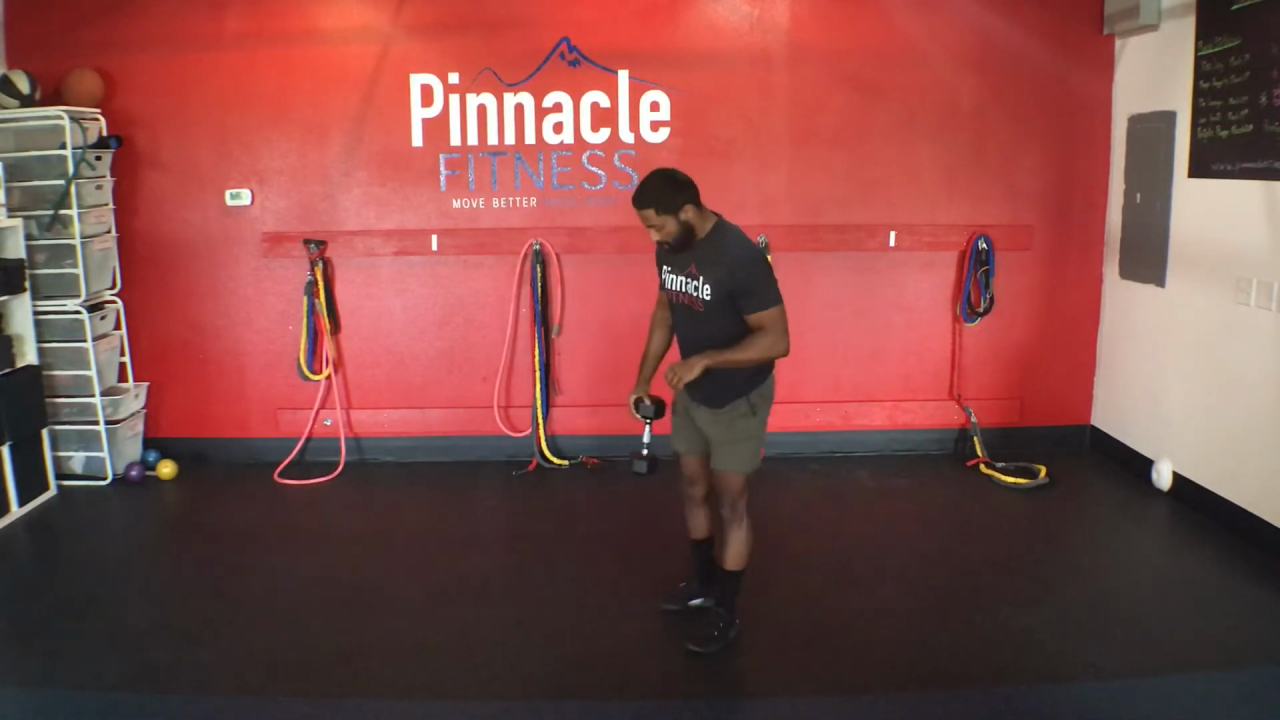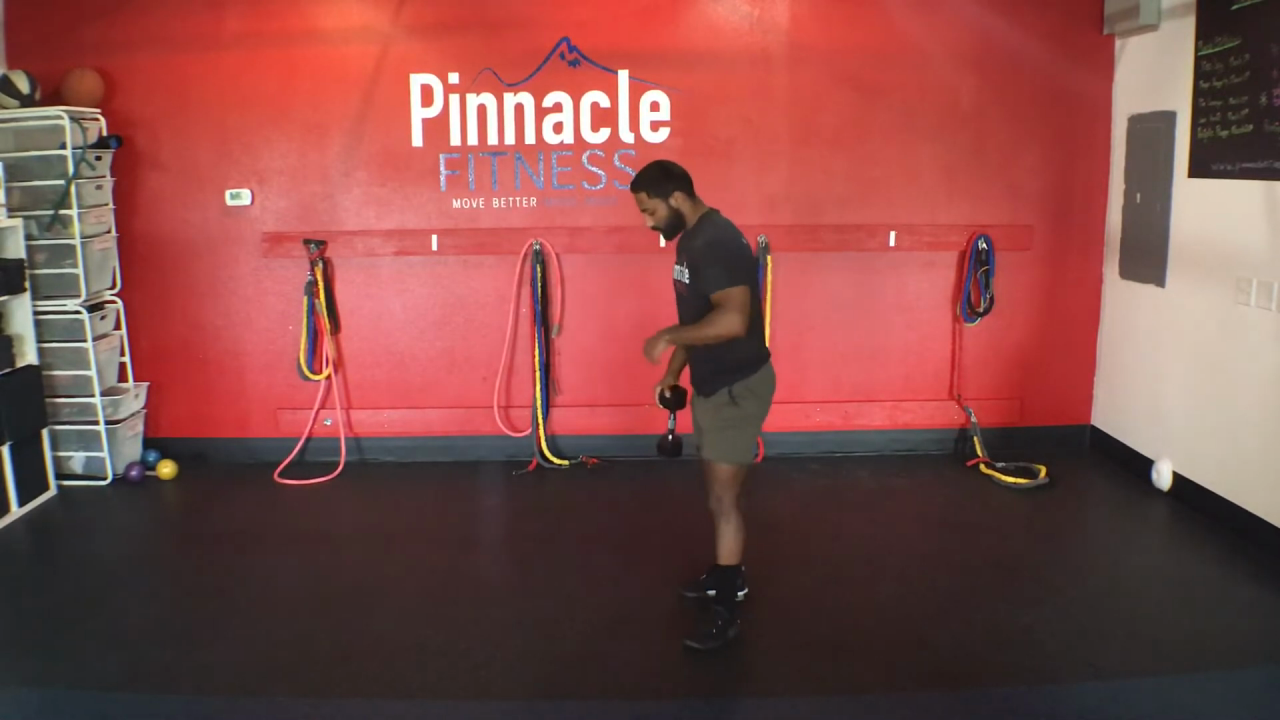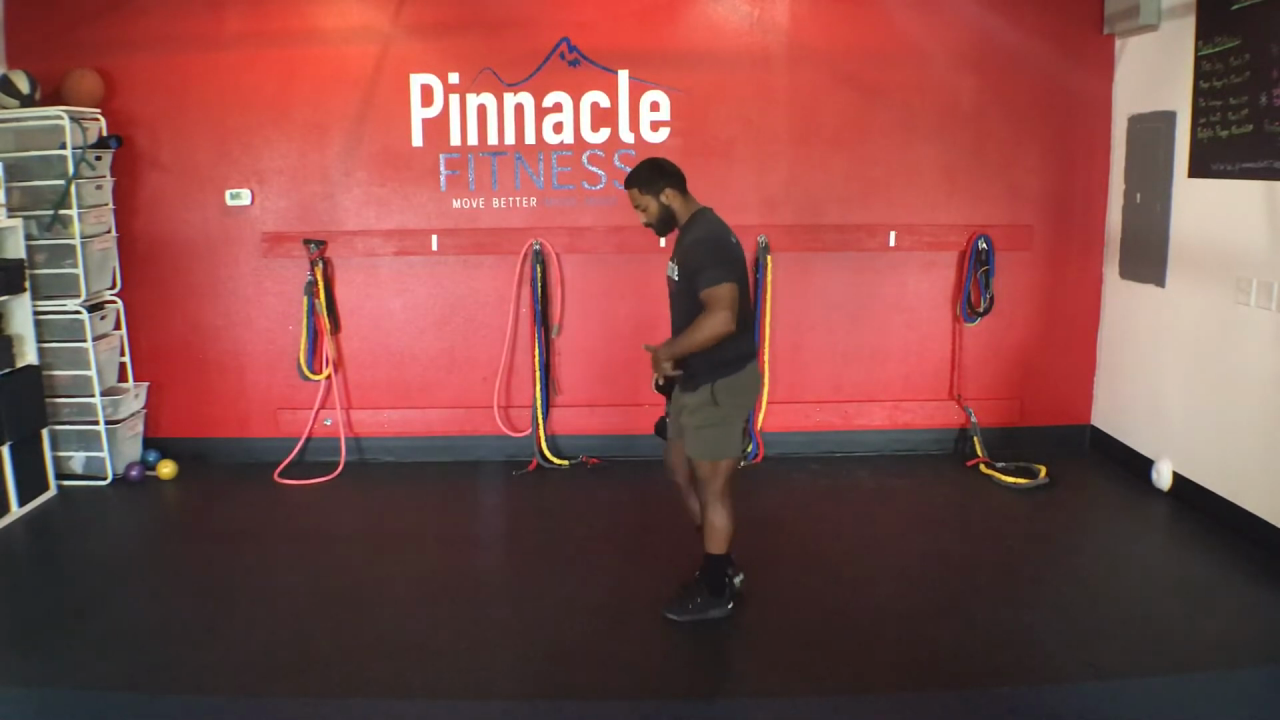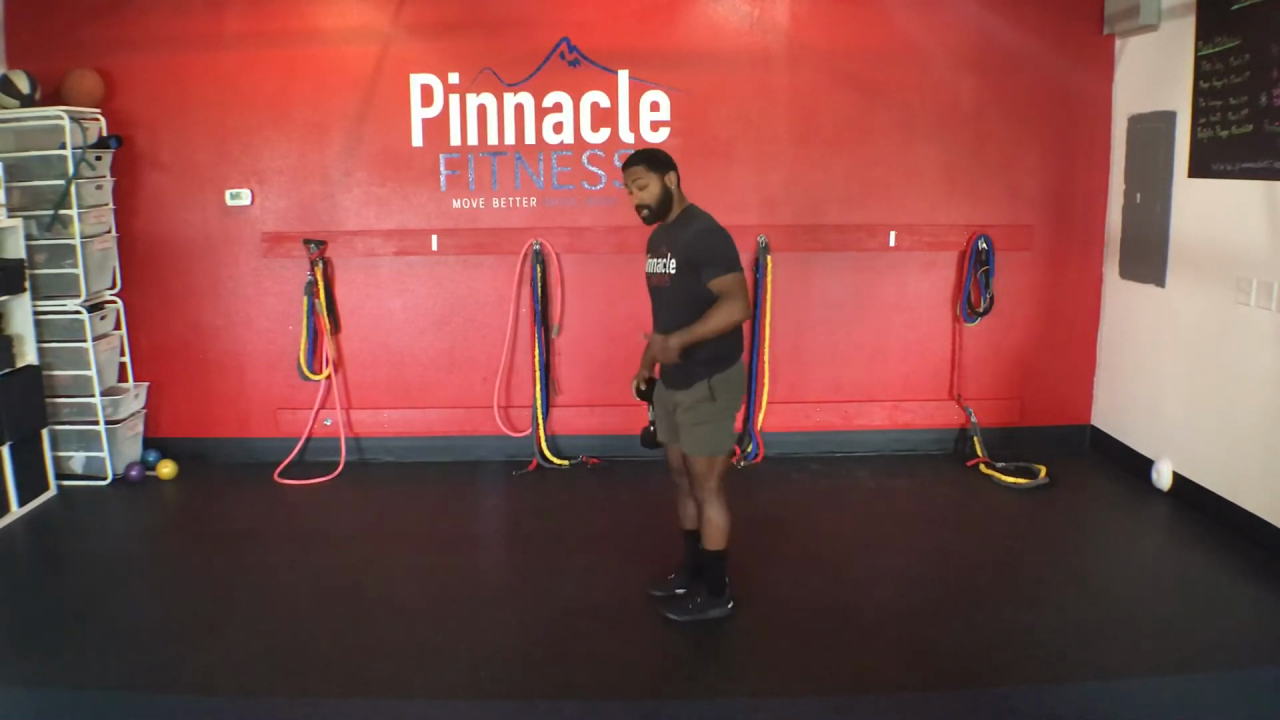
dt=0.5s
person 1, frame 1
left shoulder: (741, 258)
right shoulder: (670, 248)
left elbow: (776, 340)
left wrist: (705, 360)
right wrist: (644, 378)
left hip: (738, 400)
right hip: (691, 394)
left knee: (730, 504)
right knee: (693, 489)
left ankle: (725, 612)
right ankle: (703, 581)
person 1, frame 2
left shoulder: (717, 243)
right shoulder: (690, 239)
left elbow: (733, 321)
left wrist: (669, 338)
right wrist: (674, 368)
left hip: (739, 387)
right hip: (714, 382)
left knee: (722, 498)
right knee: (721, 488)
left ankle: (726, 612)
right ankle: (729, 572)
person 1, frame 3
left shoulder: (706, 241)
right shoulder: (691, 234)
left elbow: (722, 318)
left wrist: (667, 352)
right wrist: (672, 357)
left hip: (722, 384)
right hip: (699, 379)
left knee: (711, 489)
right knee: (680, 472)
left ankle: (716, 592)
right ankle: (722, 567)
person 1, frame 4
left shoulder: (704, 235)
right shoulder: (658, 238)
left elbow: (737, 305)
left wrist: (680, 343)
right wrist: (648, 362)
left hip: (710, 382)
right hip: (675, 380)
left knee: (707, 488)
right knee: (682, 479)
left ankle: (716, 593)
right ankle: (693, 571)
